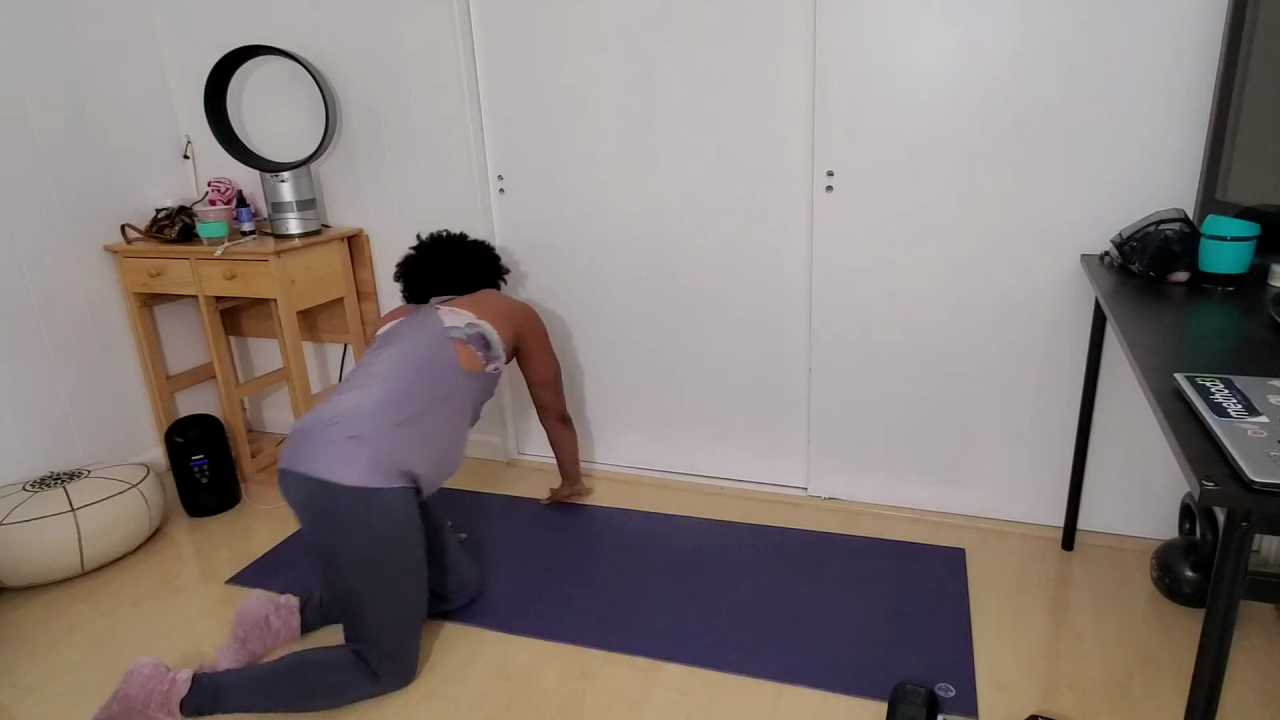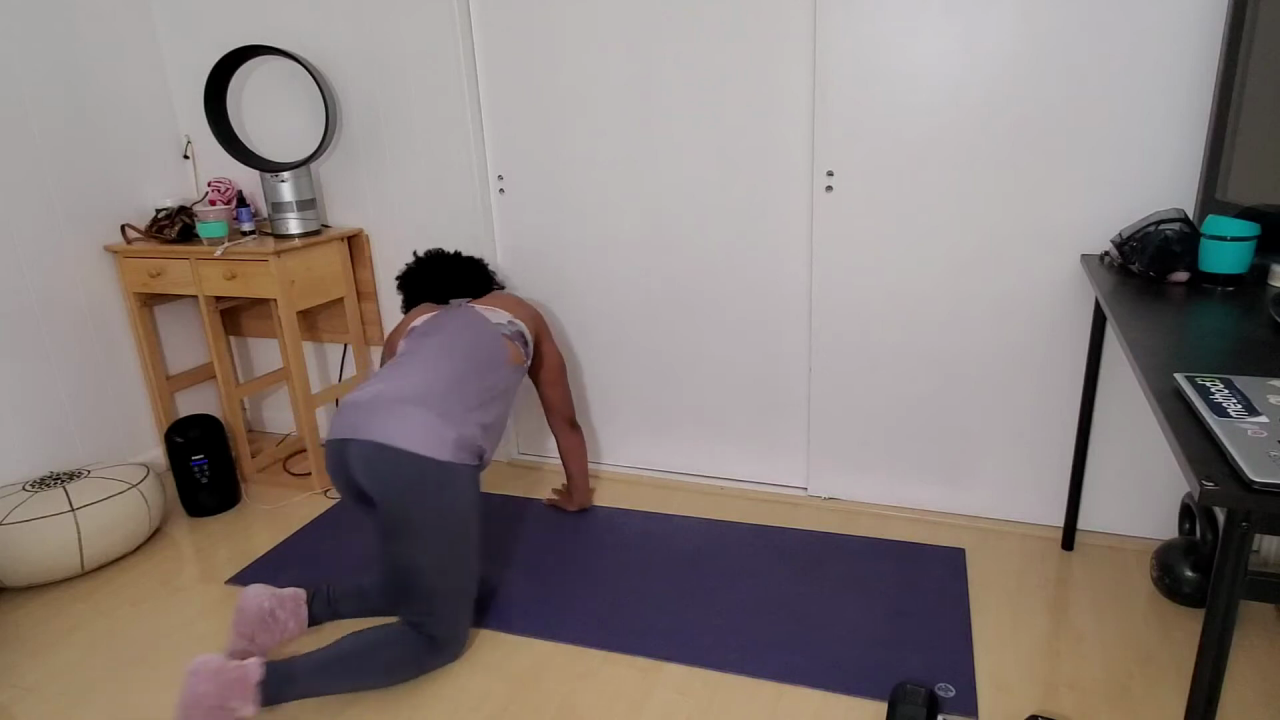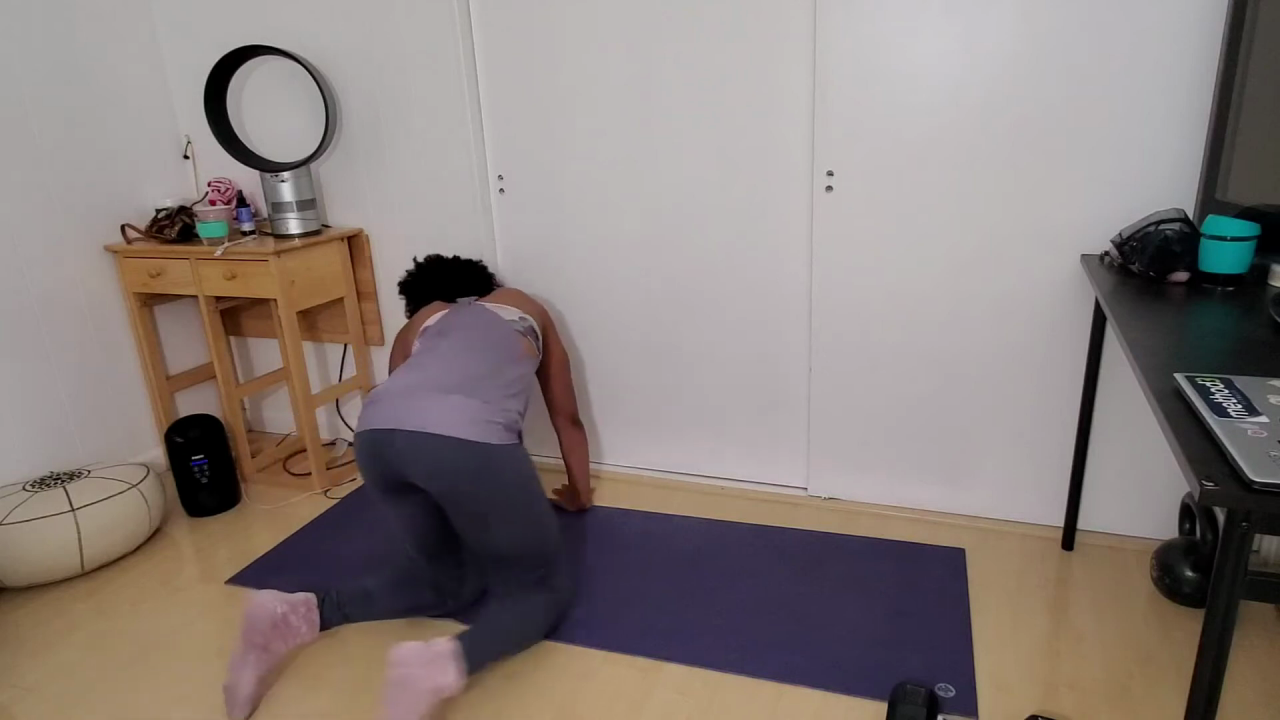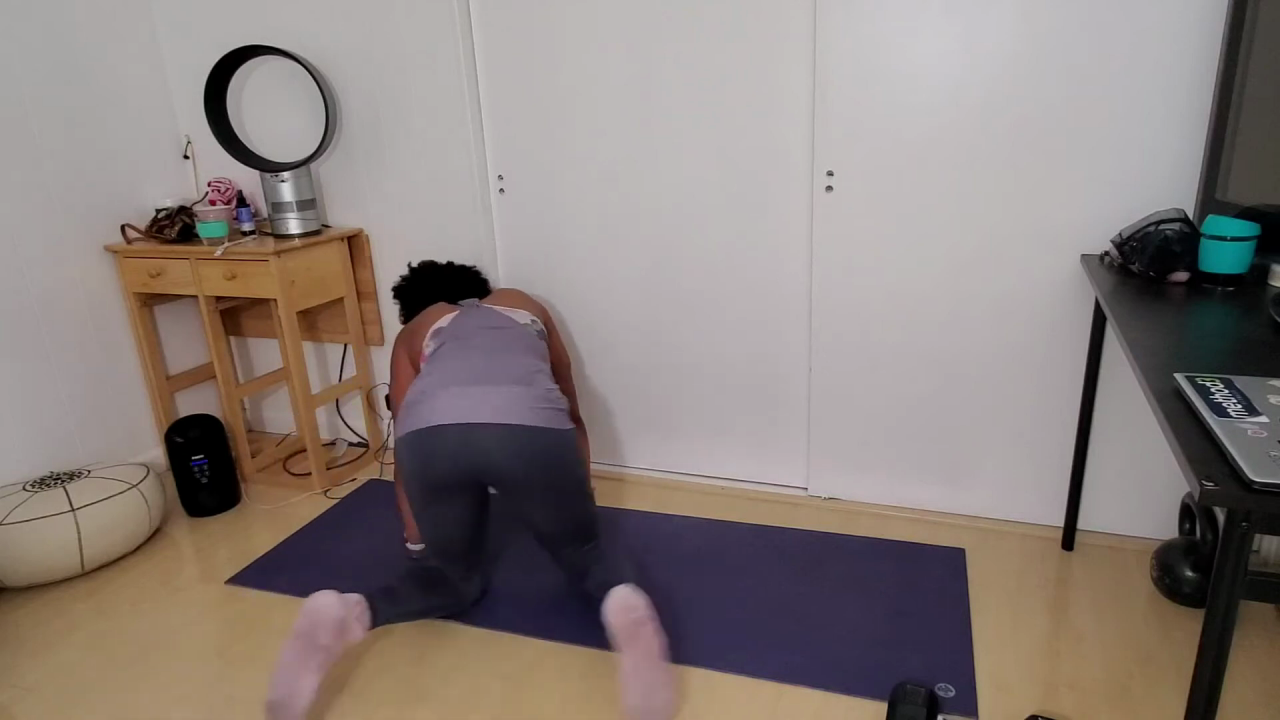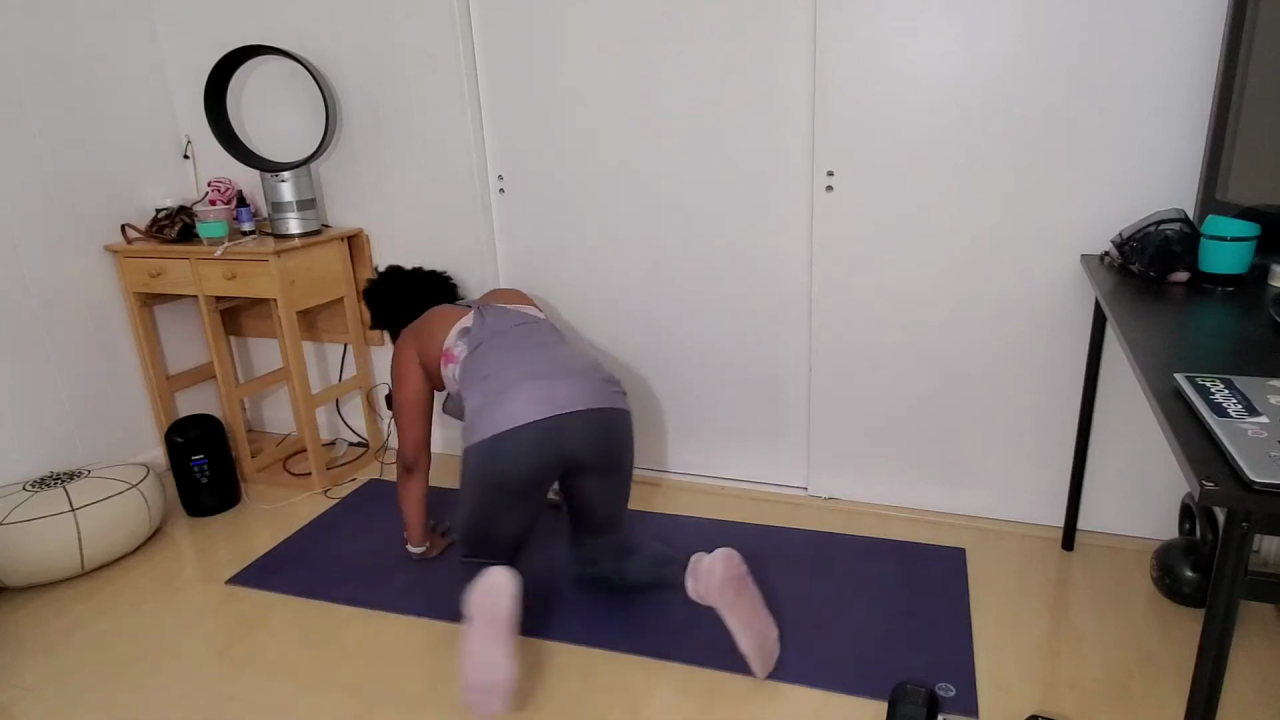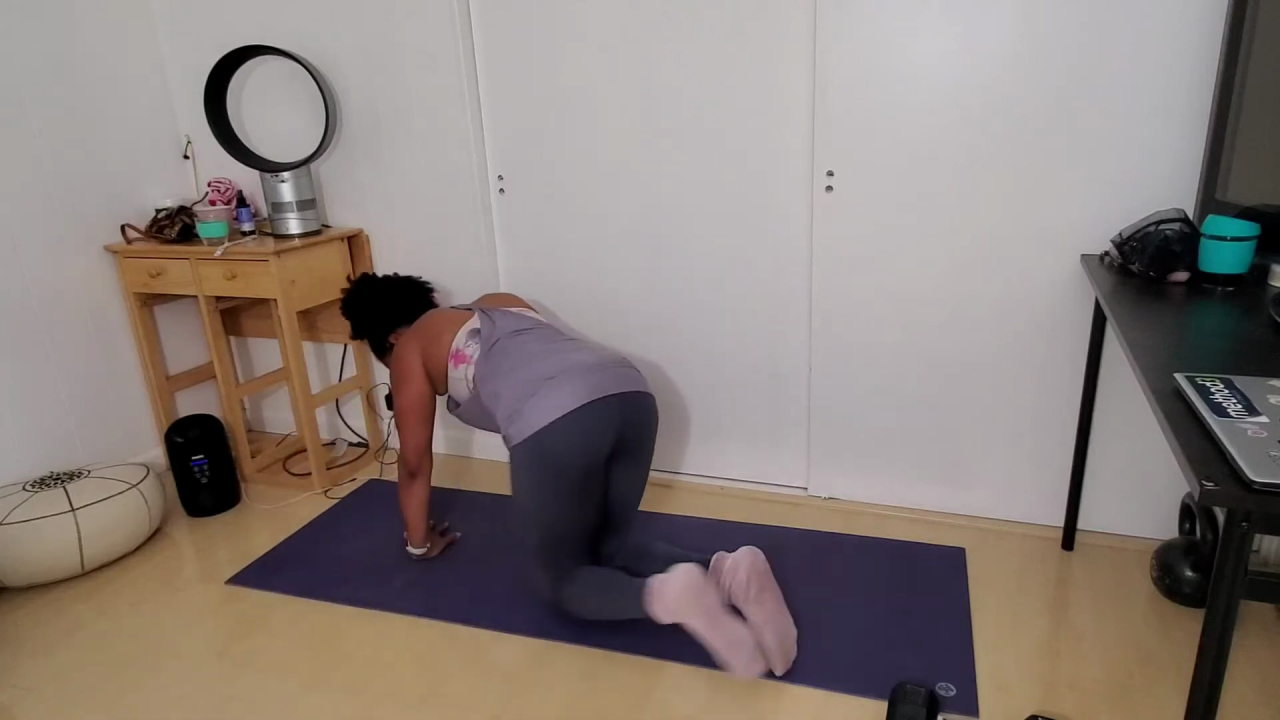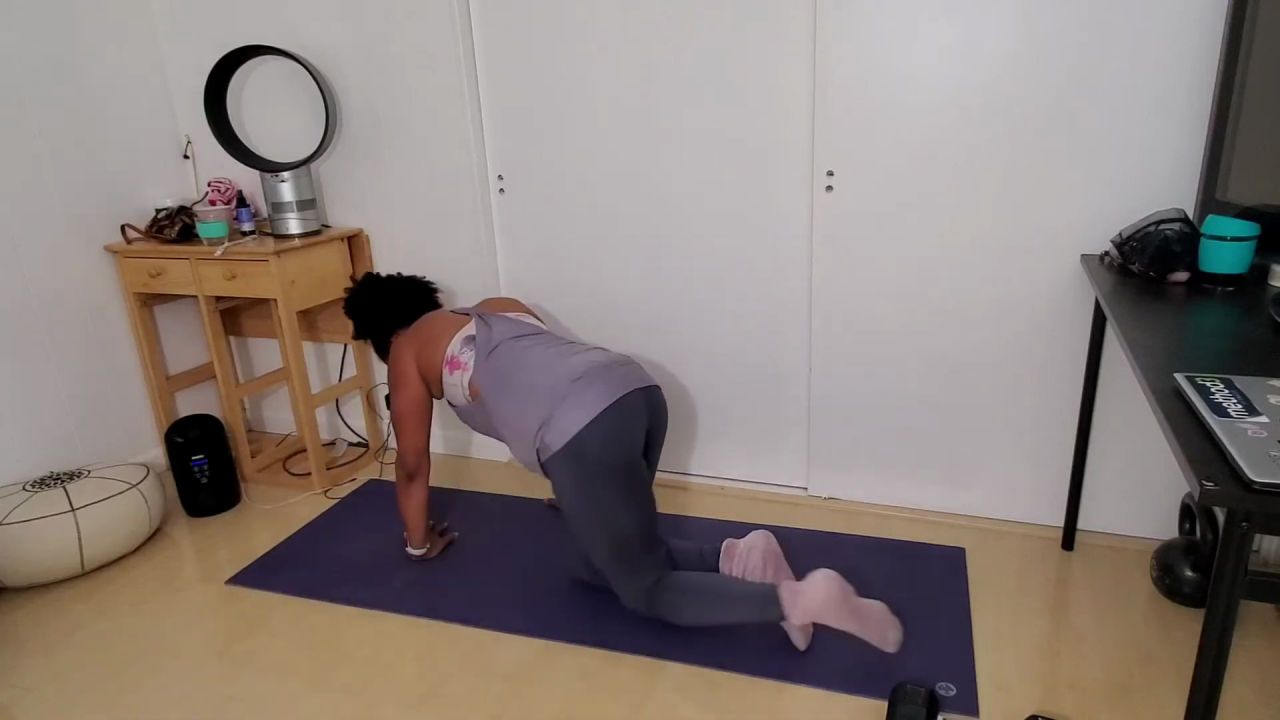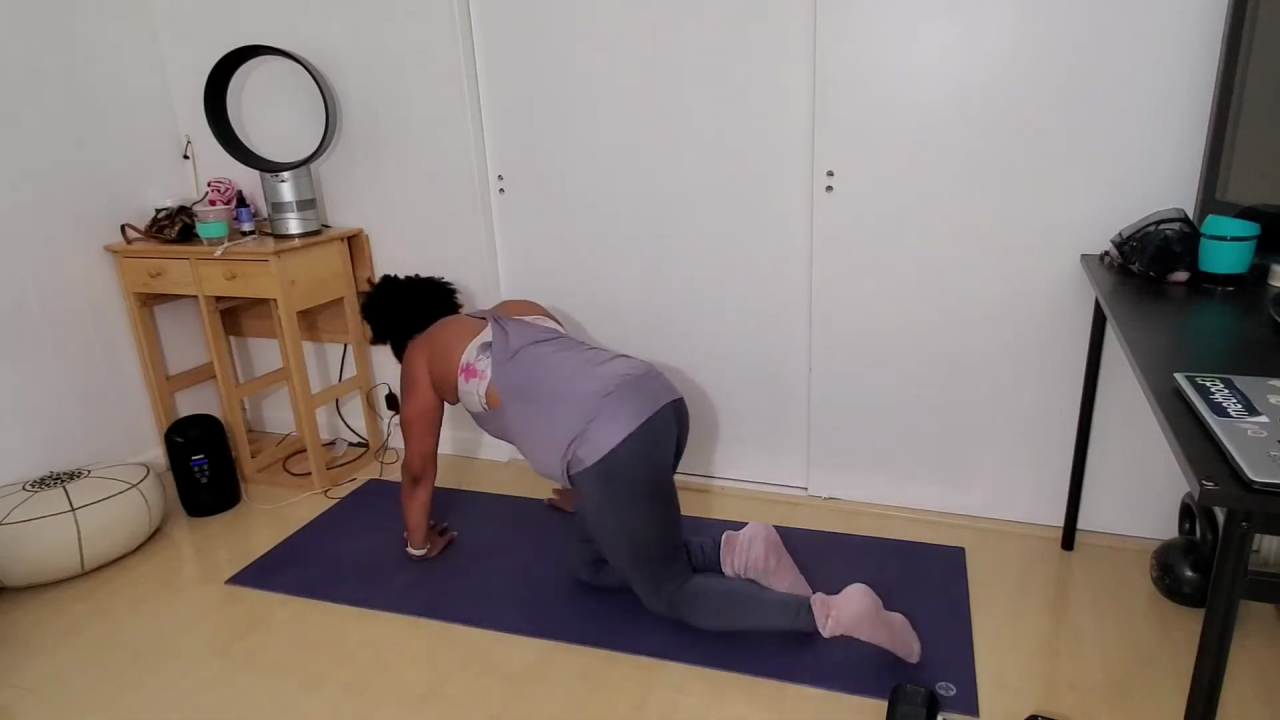
dt=0.2s
person 1, frame 1
left shoulder: (396, 319)
right shoulder: (511, 313)
right elbow: (555, 413)
left wrist: (424, 527)
right wrist: (570, 481)
left hip: (309, 463)
right hip: (356, 484)
left knee: (457, 585)
right knee: (385, 666)
left ankle: (290, 613)
person 1, frame 2
left shoulder: (408, 325)
right shoulder: (520, 312)
right elbow: (563, 417)
right wrist: (577, 491)
left hip: (347, 438)
right hip: (425, 453)
left knee: (442, 580)
right knee: (437, 635)
left ankle: (294, 607)
person 1, frame 3
left shoulder: (415, 325)
right shoulder: (527, 309)
right elbow: (567, 417)
left wrist: (416, 522)
right wrist: (579, 493)
left hip: (378, 432)
right hip: (469, 439)
left knee: (449, 580)
right knee: (540, 588)
left ankle: (299, 613)
right ankle: (441, 666)
person 1, frame 4
left shoulder: (414, 330)
right shoulder: (524, 305)
left elbow: (408, 448)
right elbow: (571, 408)
left wrist: (416, 533)
right wrist: (579, 497)
left hip: (431, 434)
right hip: (532, 428)
left knee: (453, 577)
right knee: (582, 554)
left ankle: (348, 615)
right ankle: (627, 614)
person 1, frame 5
left shoulder: (412, 340)
right shoulder: (512, 299)
left elbow: (411, 459)
left wrist: (419, 539)
right wrist: (589, 487)
left hip: (505, 429)
right hip: (601, 409)
left knee: (484, 560)
right knee: (599, 549)
left ankle: (492, 596)
right ankle: (707, 574)
person 1, frame 6
left shoulder: (410, 346)
right shoulder: (501, 302)
left elbow: (414, 463)
left wrist: (420, 540)
right wrist: (569, 496)
left hip: (555, 420)
right hip: (628, 393)
left knee: (565, 577)
right knee: (608, 548)
left ankle: (672, 594)
right ankle: (729, 572)
person 1, frame 7
left shoulder: (408, 350)
right shoulder: (503, 306)
left elbow: (412, 465)
left wrist: (419, 541)
right wrist: (578, 496)
left hip: (584, 428)
right hip: (637, 390)
left knee: (648, 592)
right knee: (608, 558)
left ankle: (804, 598)
right ankle: (741, 556)
person 1, frame 8
left shoulder: (422, 354)
right shoulder: (519, 308)
left elbow: (417, 470)
left wrist: (419, 542)
right wrist: (578, 491)
left hip: (613, 443)
right hip: (658, 399)
left knee: (670, 594)
right knee: (596, 564)
left ankle: (831, 611)
right ankle: (737, 551)
